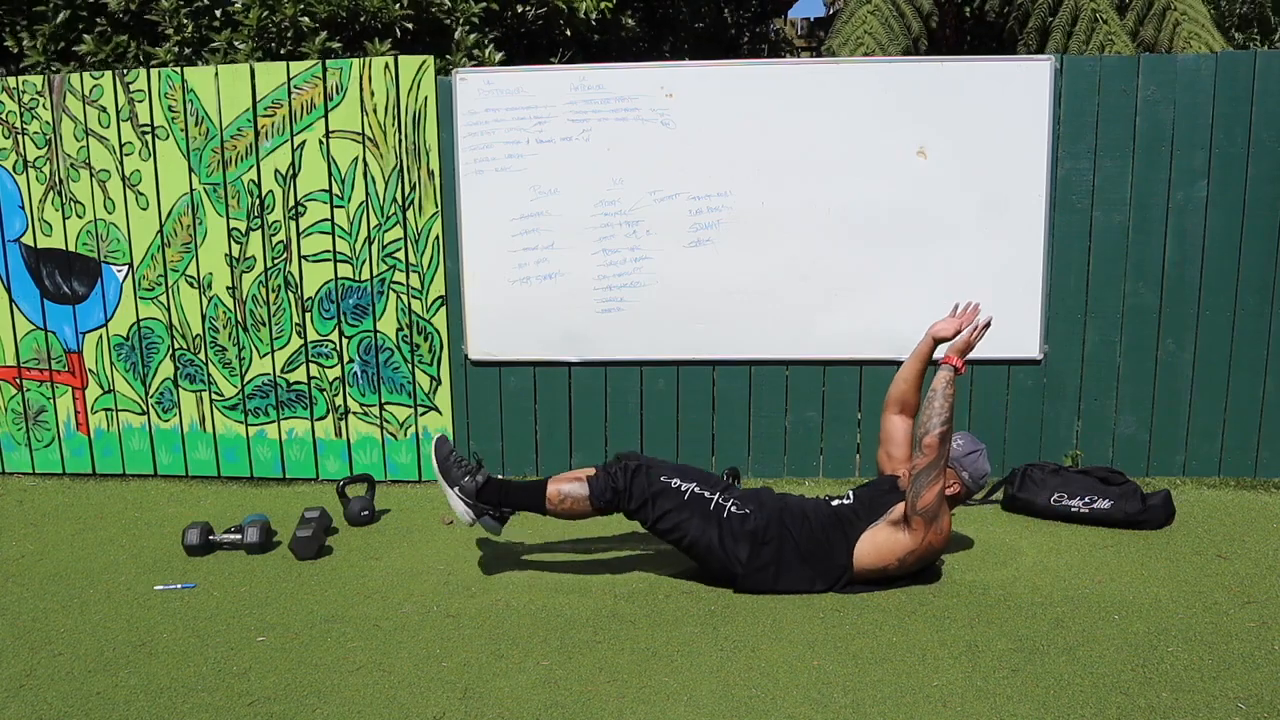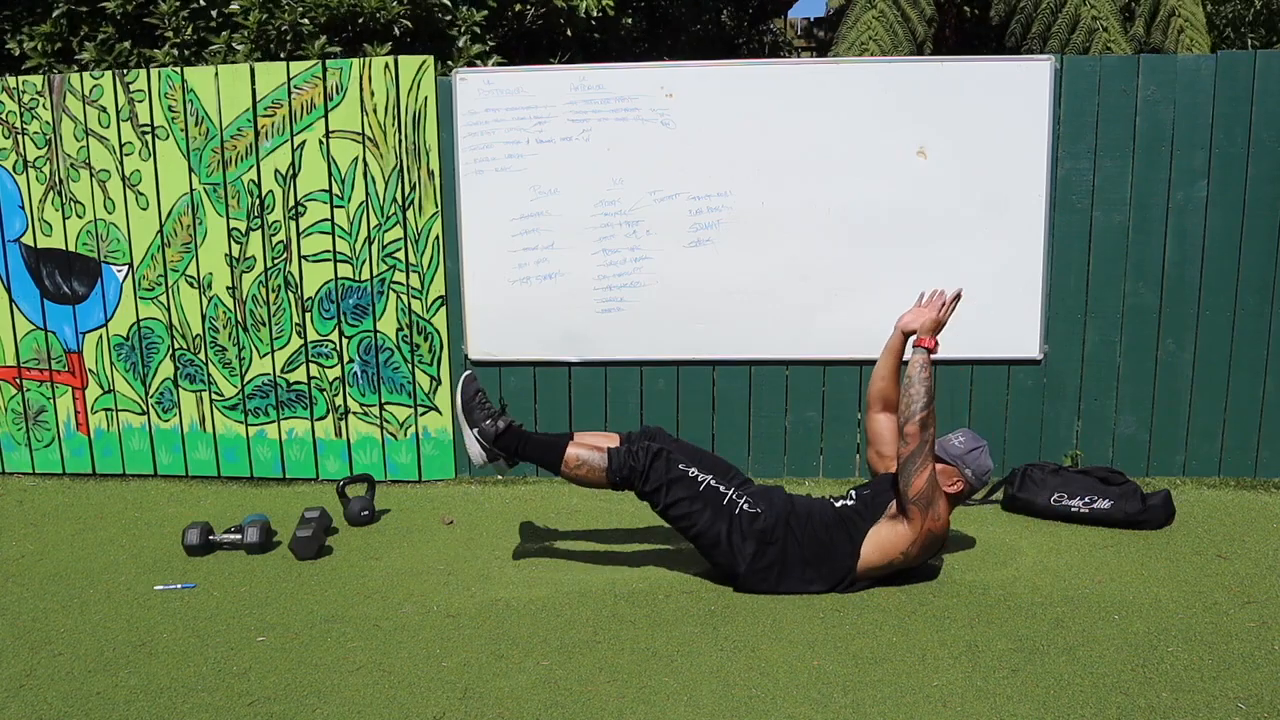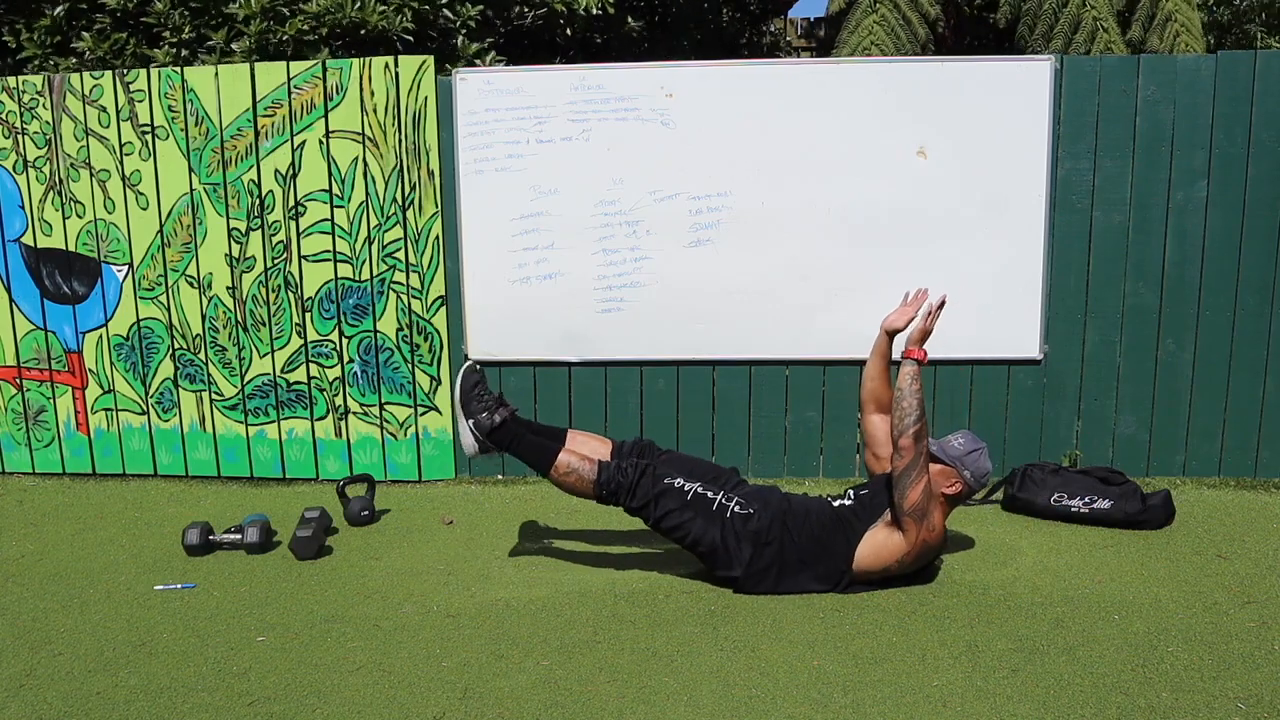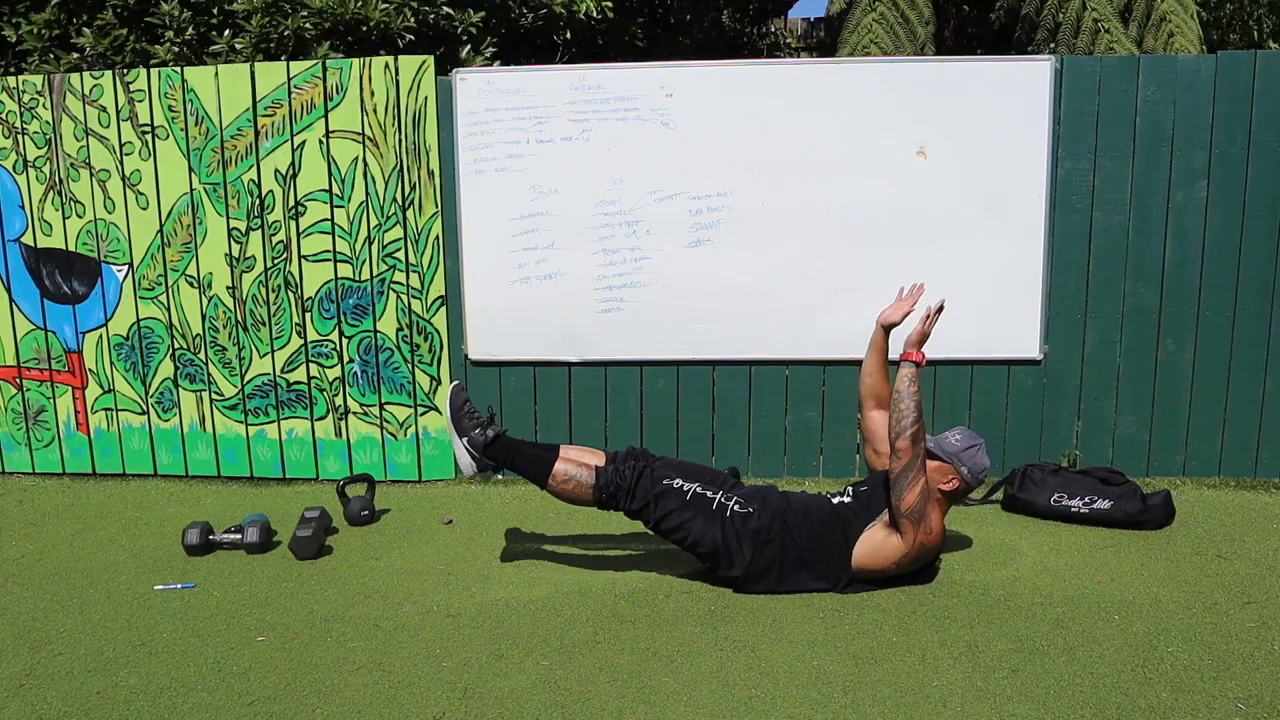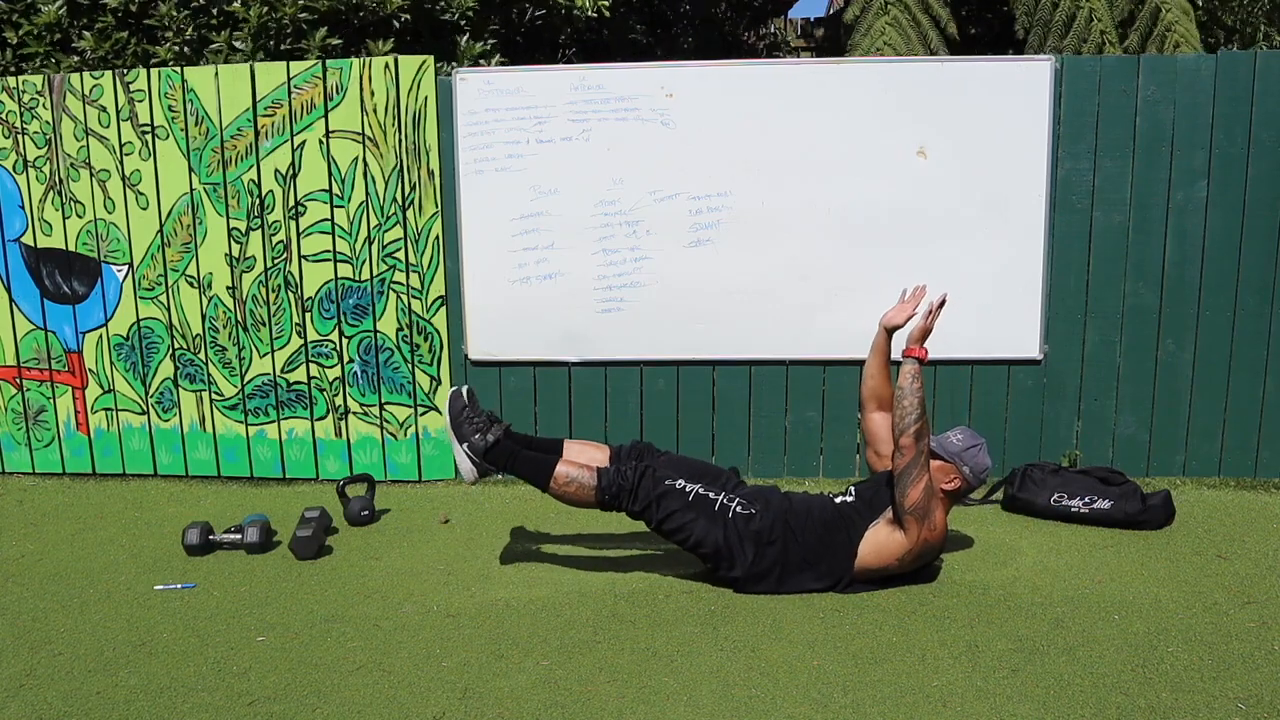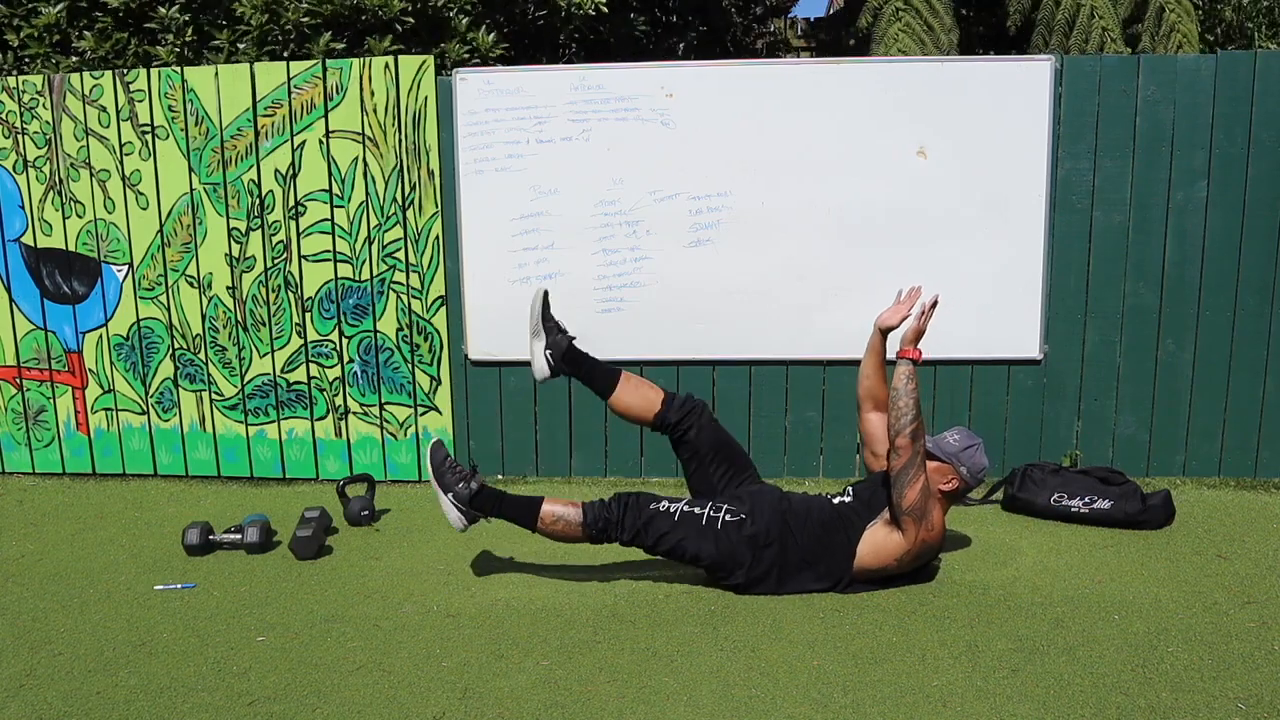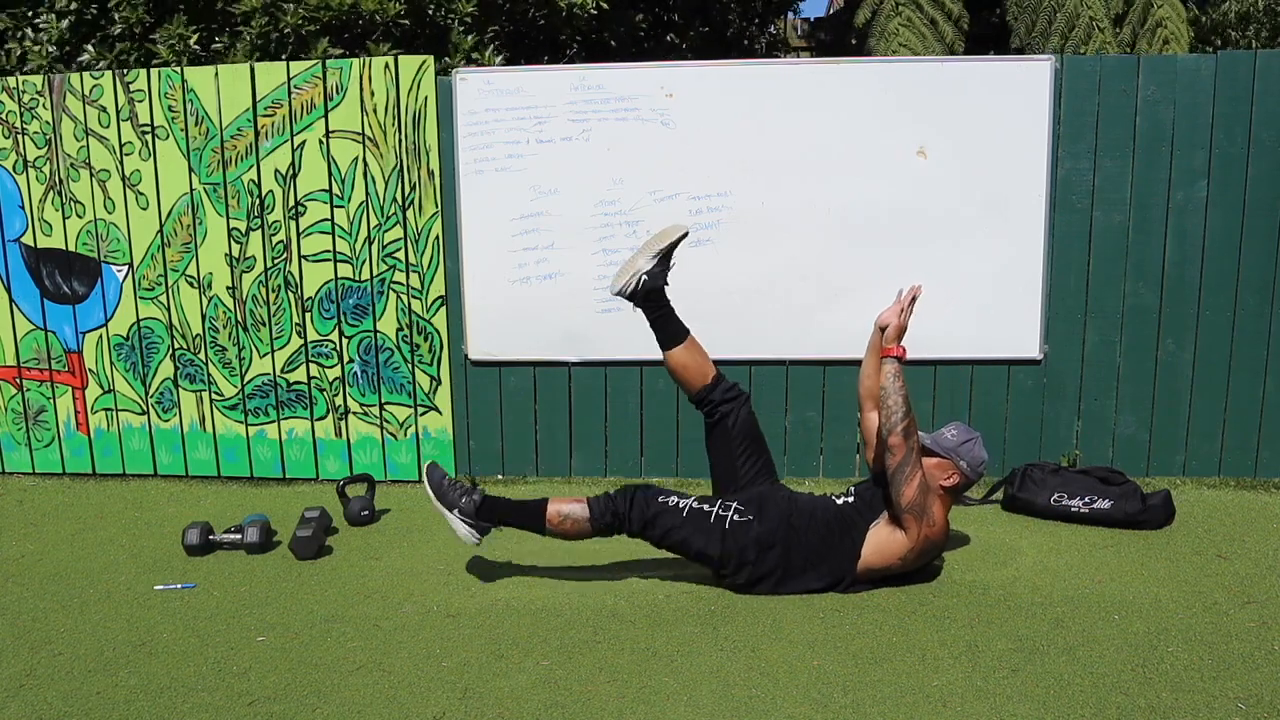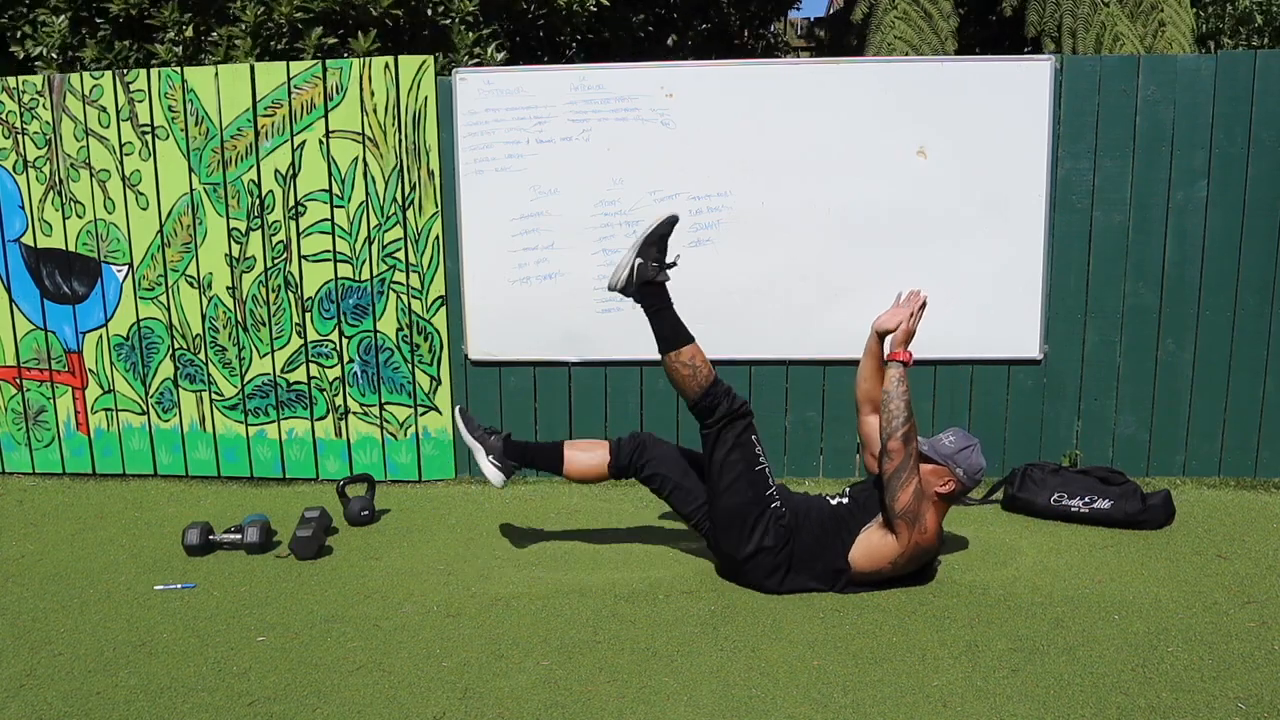
dt=0.3s
person 1, frame 1
left shoulder: (926, 531)
right shoulder: (901, 488)
left elbow: (928, 448)
right elbow: (898, 411)
left wrist: (951, 363)
right wrist: (930, 341)
left hip: (759, 551)
right hip: (762, 516)
left knee: (632, 480)
right knee: (629, 472)
left ankle: (492, 494)
right ankle: (498, 501)
person 1, frame 2
left shoulder: (927, 522)
right shoulder: (902, 486)
left elbow: (912, 433)
right elbow: (881, 411)
left wrist: (926, 345)
right wrist: (900, 335)
left hip: (762, 550)
right hip: (765, 515)
left knee: (645, 461)
right knee: (647, 444)
left ankle: (509, 440)
right ankle: (511, 440)
person 1, frame 3
left shoulder: (922, 530)
right shoulder: (899, 489)
left elbow: (905, 445)
right elbow: (874, 414)
left wrist: (912, 353)
right wrist: (884, 336)
left hip: (758, 550)
right hip: (762, 512)
left knee: (632, 479)
right knee: (640, 456)
left ankle: (499, 432)
right ankle: (508, 425)
person 1, frame 4
left shoulder: (922, 530)
right shoulder: (898, 485)
left elbow: (905, 446)
right elbow: (876, 411)
left wrist: (911, 356)
right wrist: (883, 329)
left hip: (758, 548)
right hip: (759, 510)
left knee: (630, 483)
right knee: (633, 464)
left ankle: (494, 448)
right ankle: (498, 446)
person 1, frame 5
left shoulder: (924, 529)
right shoulder: (899, 488)
left elbow: (906, 444)
right elbow: (876, 412)
left wrist: (914, 352)
right wrist: (884, 333)
left hip: (760, 549)
right hip: (762, 510)
left knee: (635, 484)
right knee: (639, 457)
left ankle: (496, 453)
right ankle: (505, 443)
person 1, frame 6
left shoulder: (922, 532)
right shoulder: (901, 492)
left elbow: (905, 447)
right elbow: (871, 412)
left wrist: (910, 355)
right wrist: (881, 333)
left hip: (764, 552)
right hip: (762, 509)
left knee: (627, 514)
right knee: (682, 416)
left ankle: (480, 499)
right ankle: (565, 357)
person 1, frame 7
left shoulder: (923, 528)
right shoulder: (898, 488)
left elbow: (896, 443)
right elbow: (871, 411)
left wrist: (894, 351)
right wrist: (879, 333)
left hip: (764, 549)
right hip: (766, 508)
left knee: (637, 506)
right knee: (725, 401)
left ankle: (486, 510)
right ankle: (652, 299)
person 1, frame 8
left shoulder: (917, 532)
right shoulder: (899, 493)
left elbow: (897, 445)
right elbow: (871, 414)
left wrist: (899, 354)
right wrist: (878, 337)
left hip: (763, 550)
right hip: (756, 530)
left knee: (724, 413)
right knee: (638, 451)
left ankle: (648, 286)
right ankle: (509, 454)
